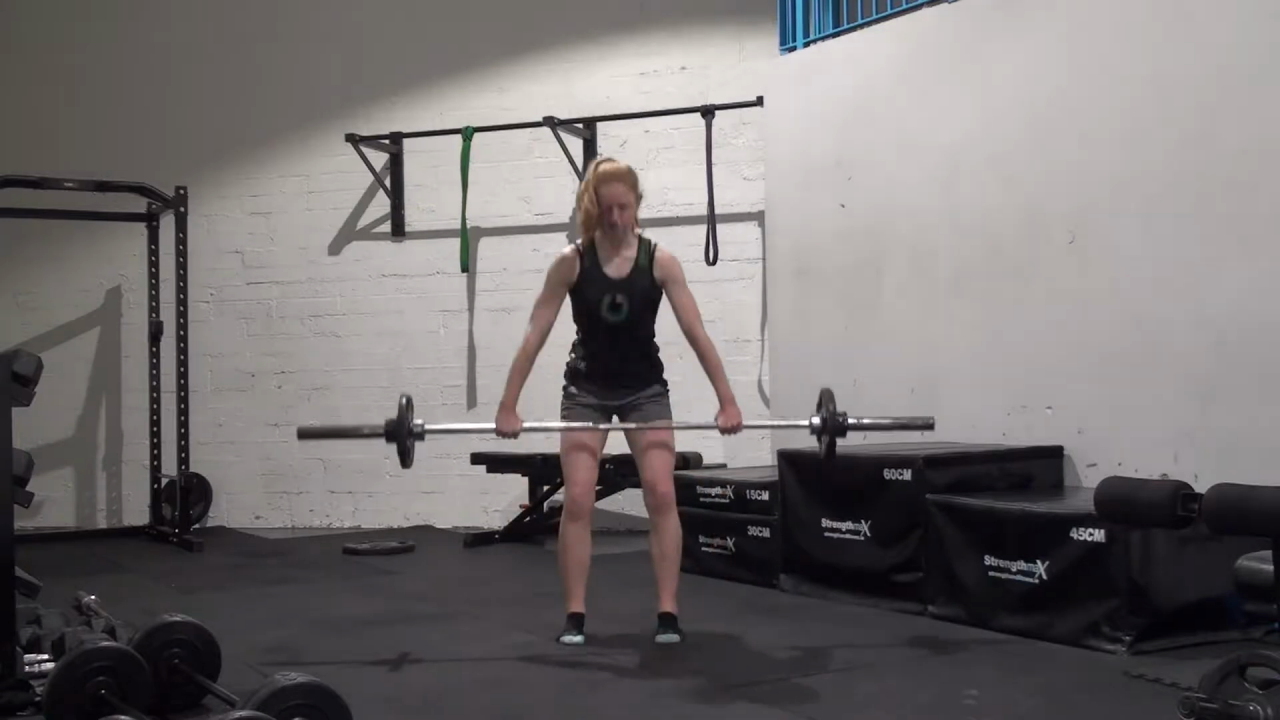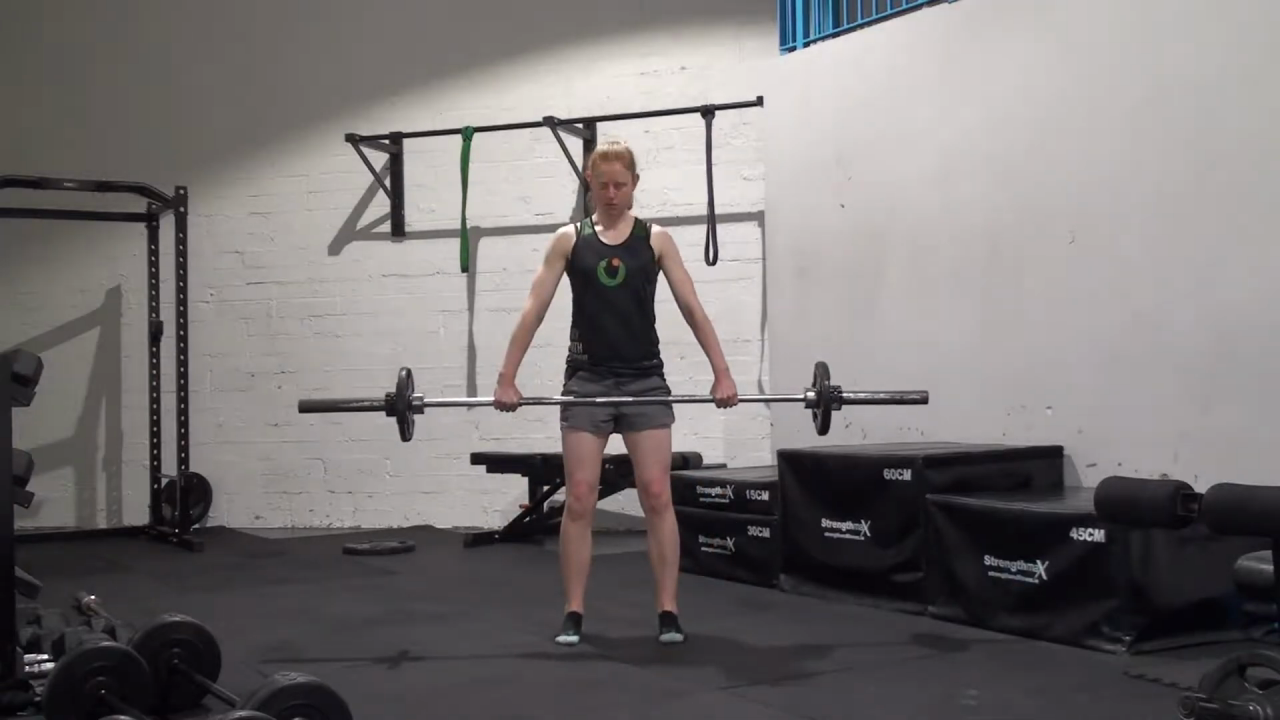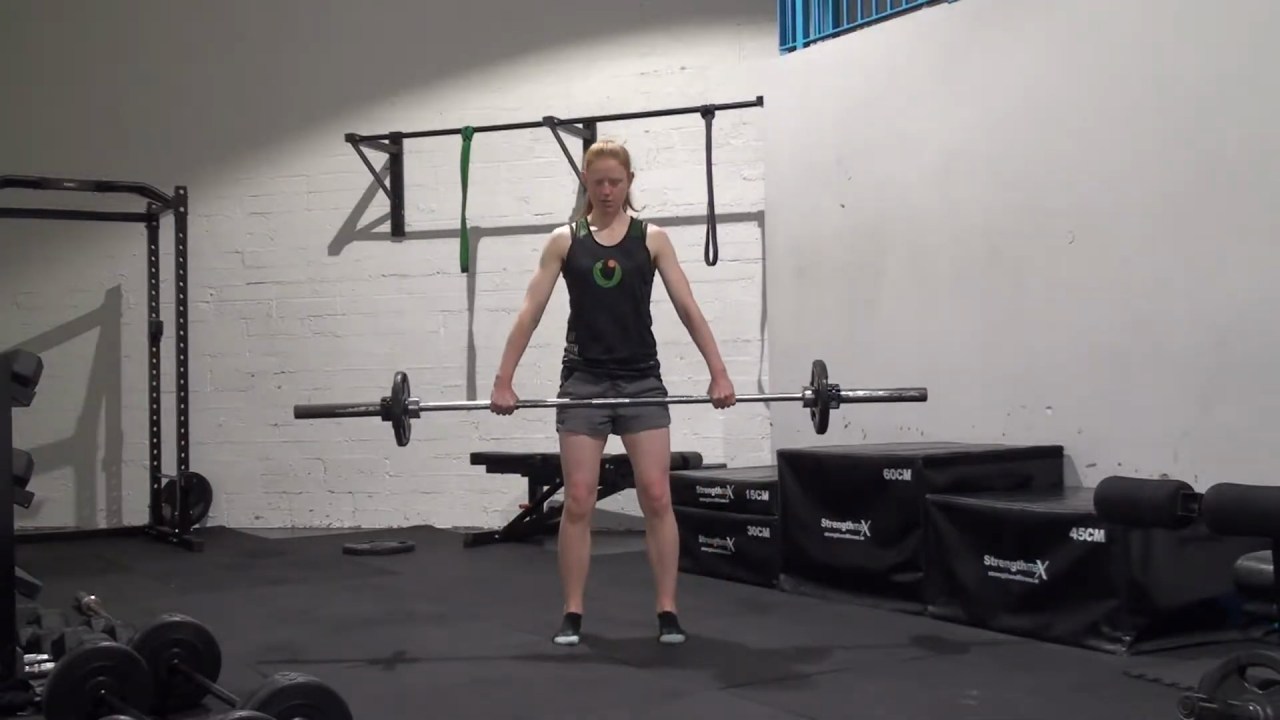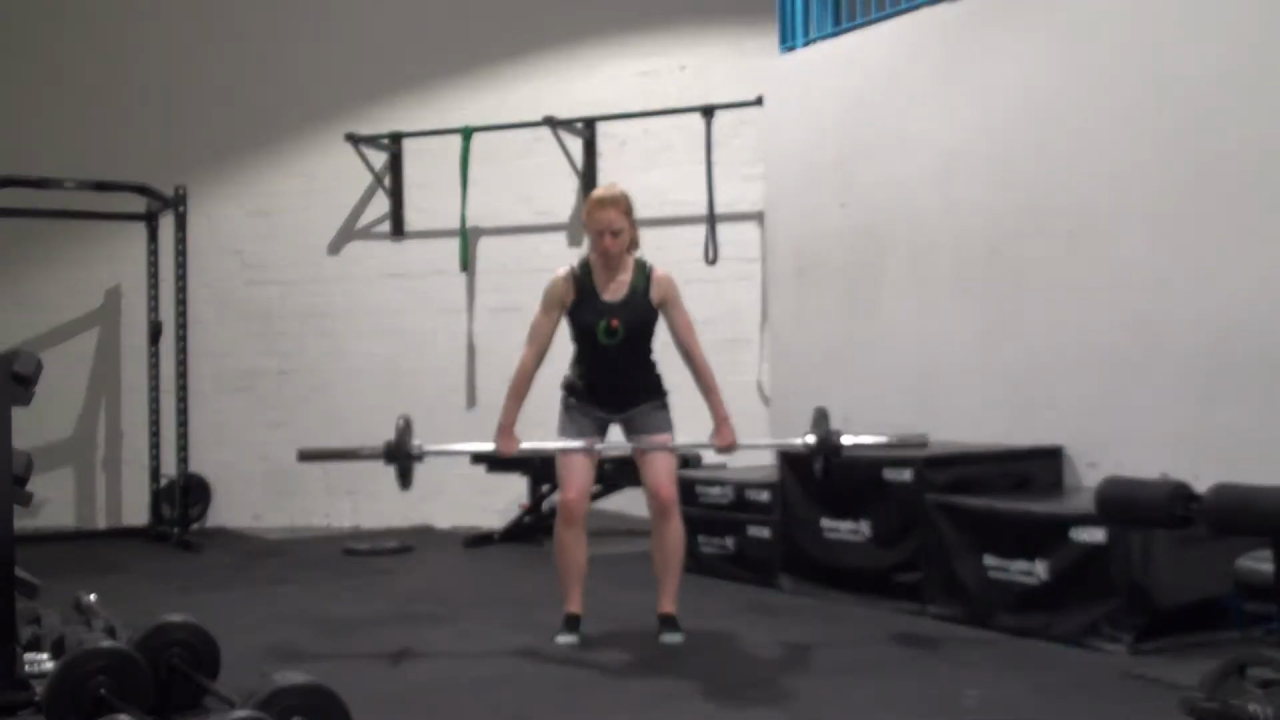
dt=1s
person 1, frame 1
left shoulder: (660, 260)
right shoulder: (570, 262)
left elbow: (696, 334)
right elbow: (535, 336)
left wrist: (726, 401)
right wrist: (509, 405)
left hip: (645, 388)
right hip: (586, 387)
left knee: (661, 495)
right knee: (577, 500)
left ankle: (668, 613)
right ankle: (574, 615)
person 1, frame 2
left shoulder: (656, 239)
right shoulder: (569, 239)
left elbow: (692, 308)
right elbow: (533, 310)
left wrist: (722, 372)
right wrist: (507, 377)
left hip: (644, 378)
right hip: (586, 379)
left knee: (657, 496)
right knee: (579, 499)
left ankle: (668, 611)
right ankle: (573, 613)
person 1, frame 3
left shoulder: (652, 238)
right shoulder: (564, 240)
left elbow: (688, 308)
right elbow: (530, 312)
left wrist: (719, 373)
right wrist: (503, 380)
left hip: (641, 379)
right hip: (583, 380)
left knee: (657, 498)
right knee: (578, 501)
left ankle: (668, 612)
right ankle: (572, 615)
person 1, frame 4
left shoulder: (658, 283)
right shoulder: (565, 285)
left elbow: (693, 354)
right elbow: (532, 356)
left wrist: (721, 419)
right wrist: (507, 426)
left hip: (645, 403)
right hip: (585, 405)
left knee: (665, 497)
right knee: (571, 502)
left ankle: (668, 613)
right ankle: (571, 615)
